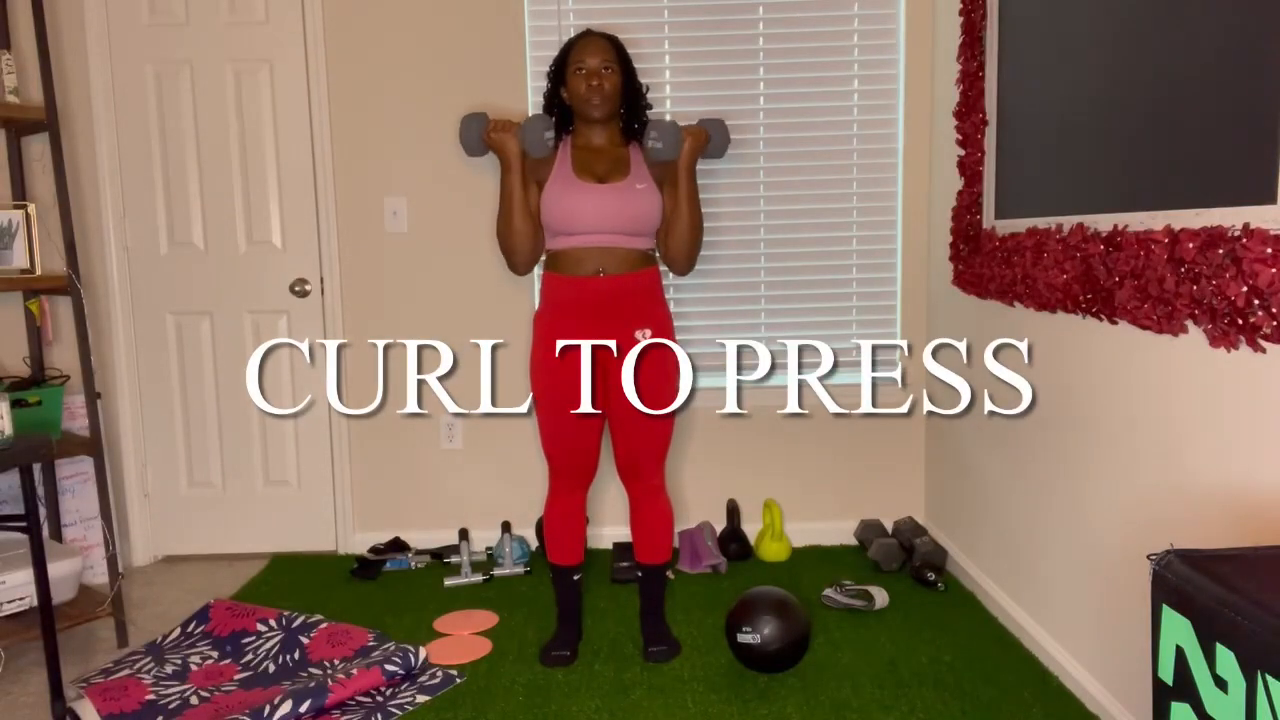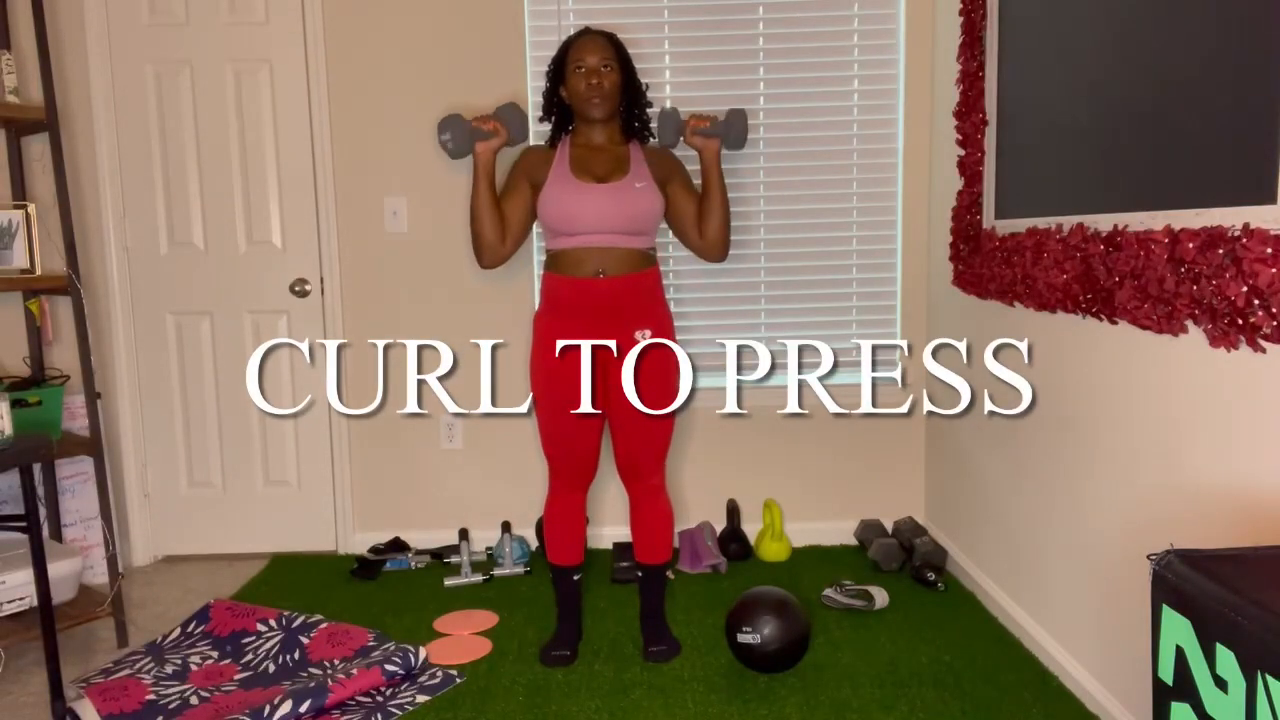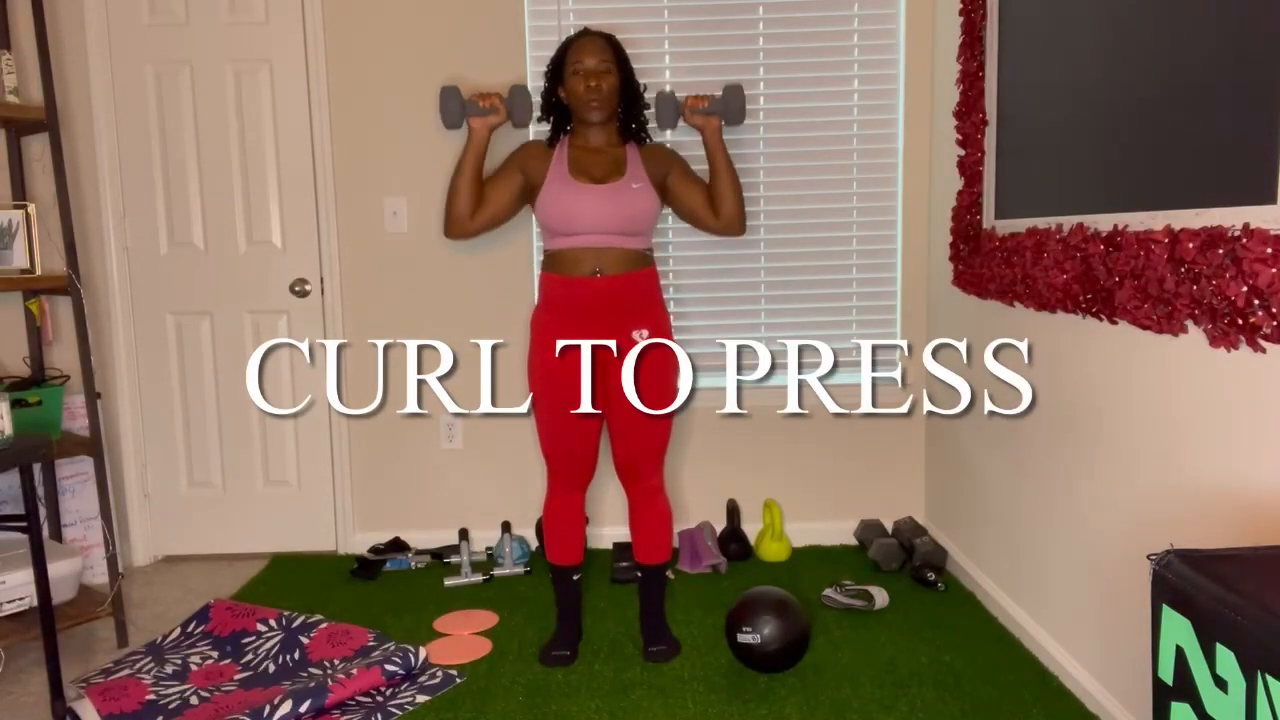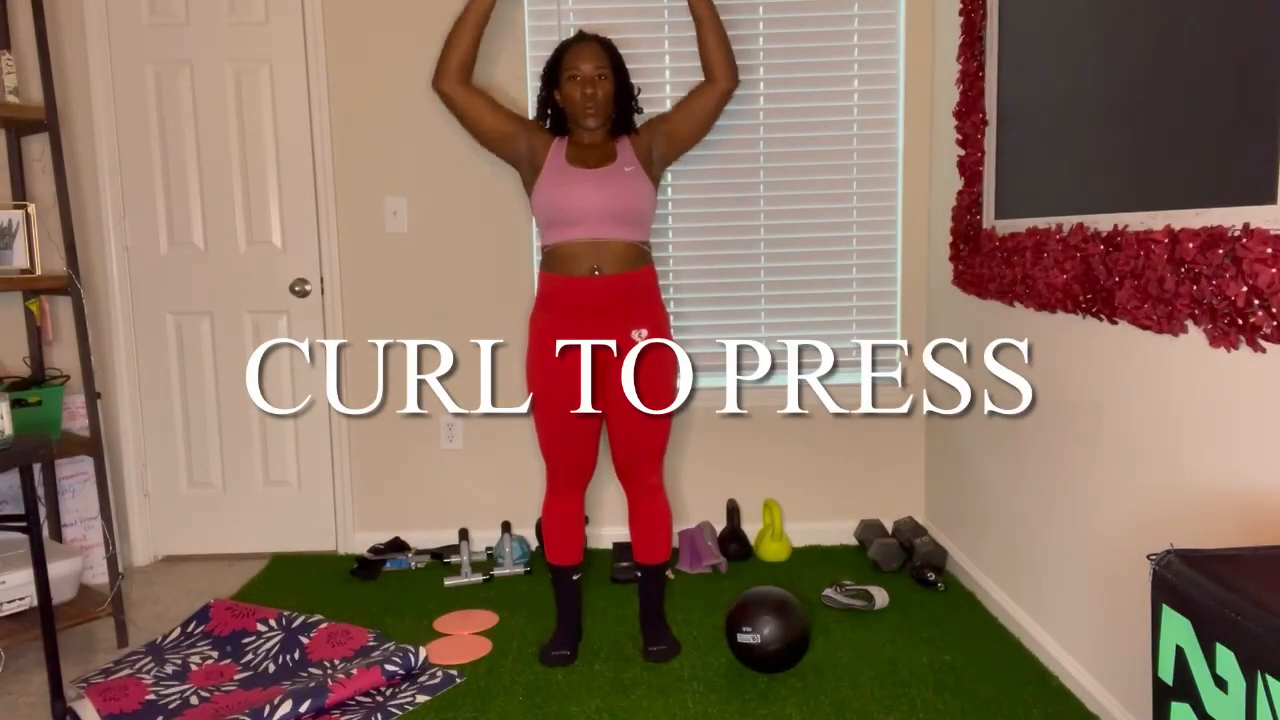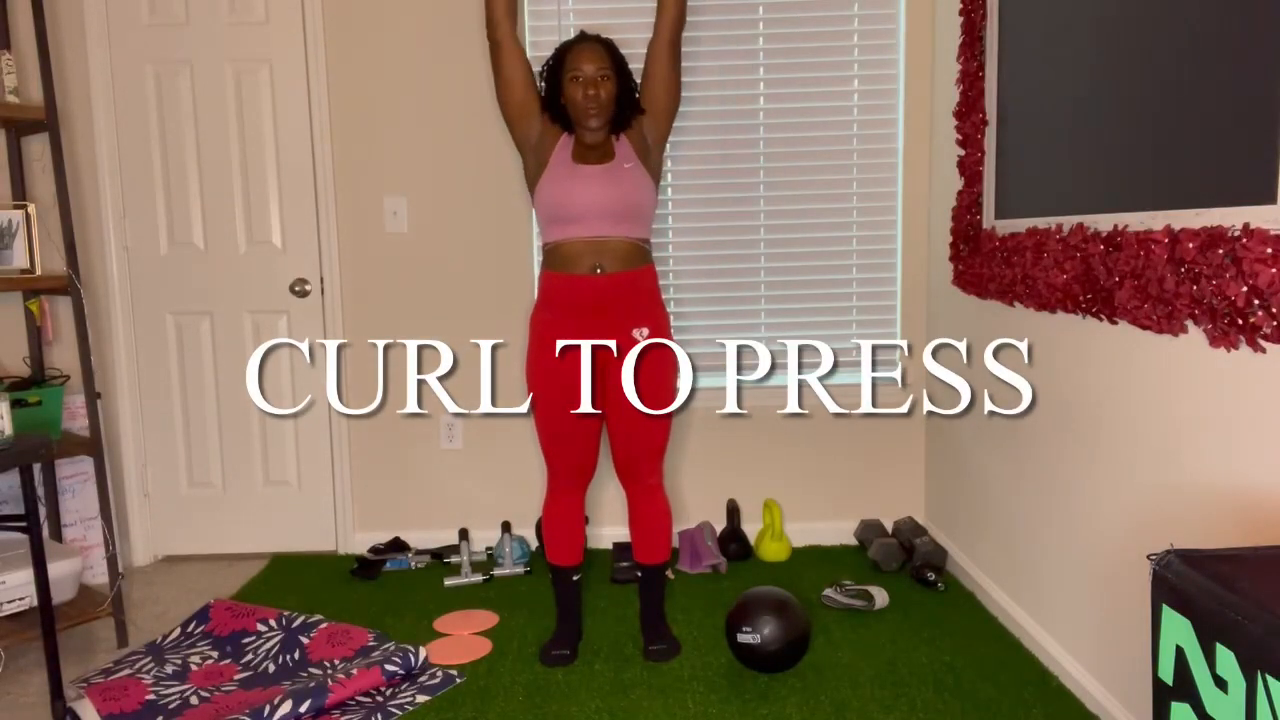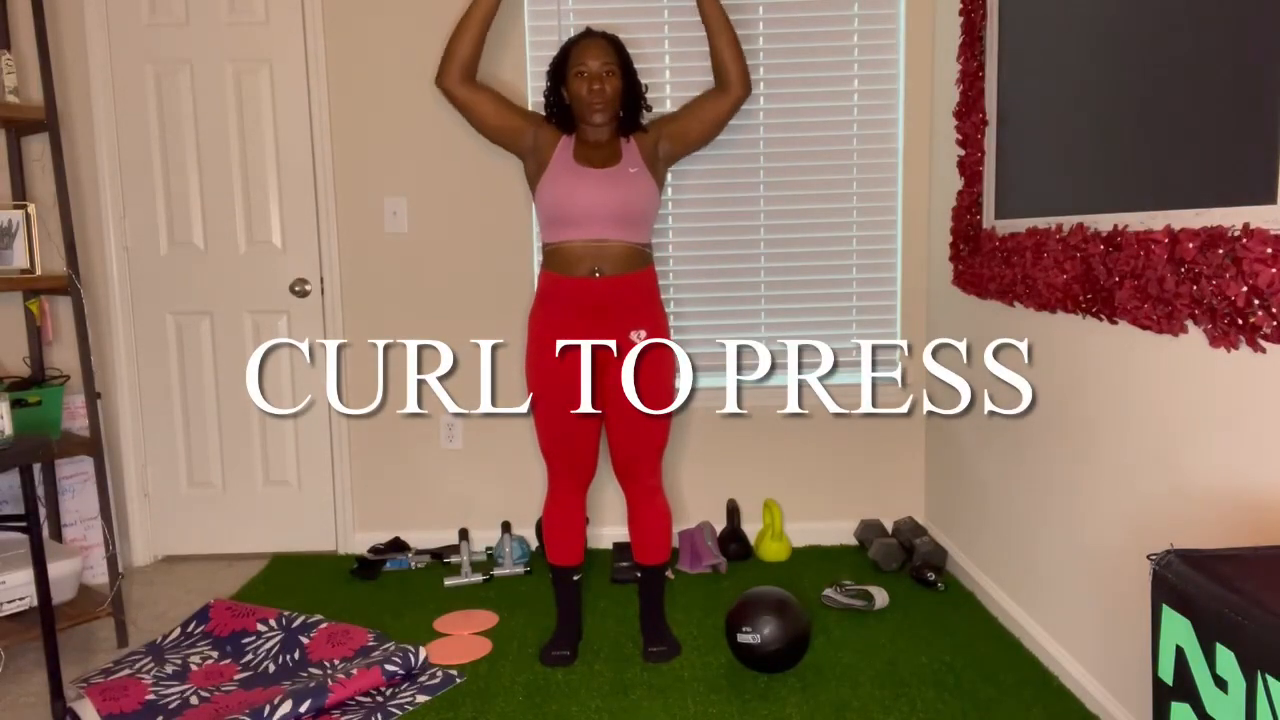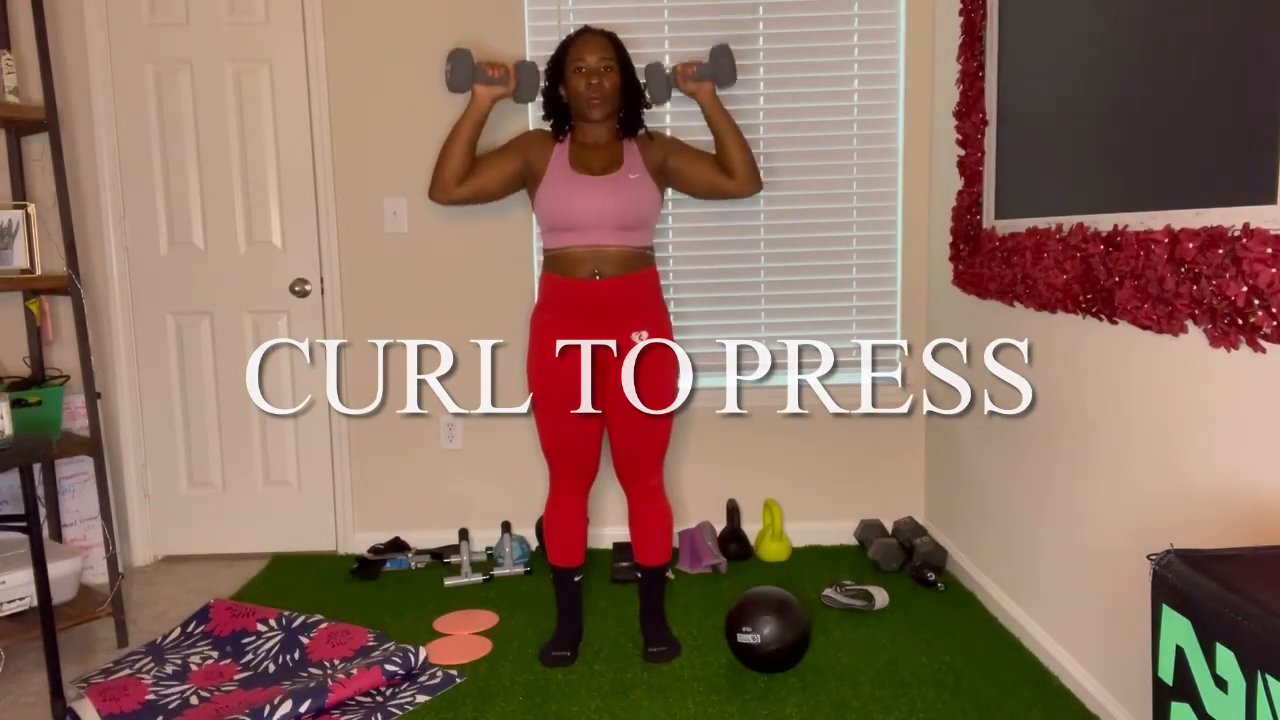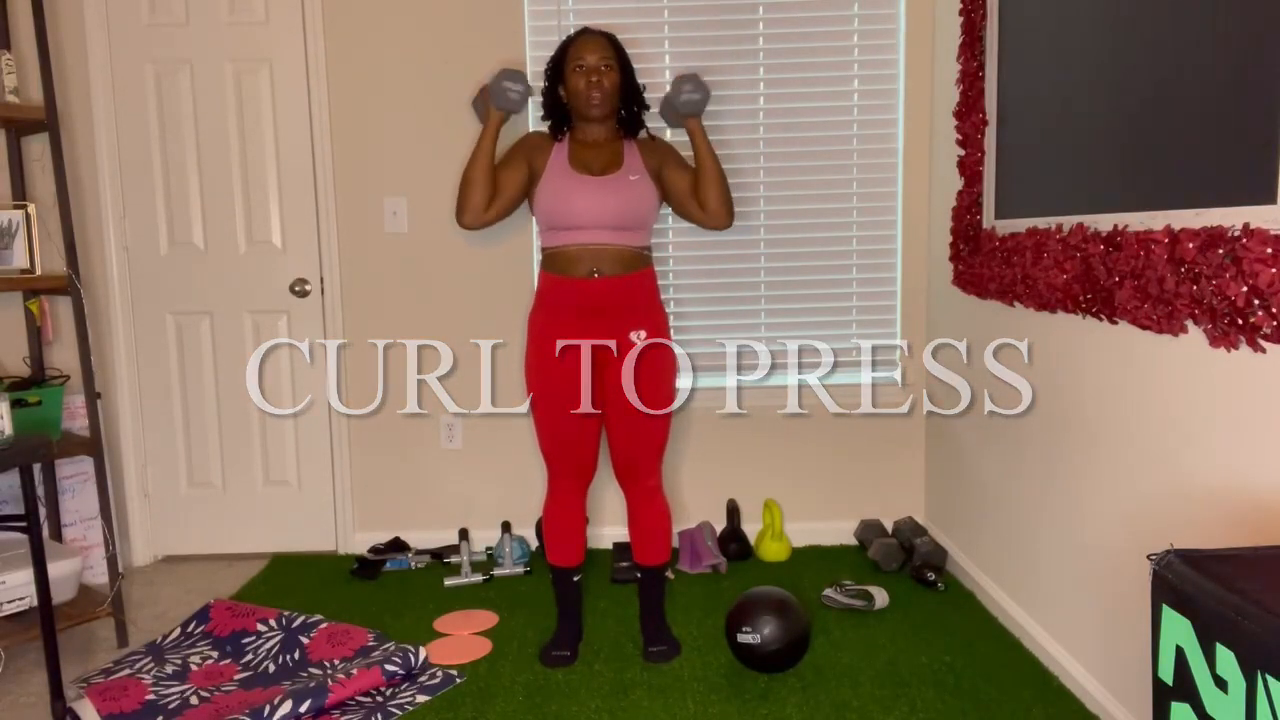
dt=0.4s
person 1, frame 1
left shoulder: (655, 162)
right shoulder: (540, 162)
left elbow: (681, 259)
right elbow: (519, 257)
left wrist: (686, 167)
right wrist: (510, 164)
left hip: (641, 328)
right hip: (564, 330)
left knee: (645, 477)
right knee: (567, 479)
left ankle: (653, 615)
right ankle: (568, 619)
person 1, frame 2
left shoulder: (657, 161)
right shoulder: (537, 163)
left elbow: (712, 244)
right elbow: (491, 250)
left wrist: (711, 158)
right wrist: (482, 161)
left hip: (641, 327)
right hip: (564, 330)
left knee: (645, 477)
right knee: (567, 480)
left ankle: (654, 615)
right ankle: (568, 619)
person 1, frame 3
left shoulder: (654, 160)
right shoulder: (535, 160)
left elbow: (729, 220)
right elbow: (460, 223)
left wrist: (712, 136)
right wrist: (477, 137)
left hip: (639, 327)
right hip: (562, 329)
left knee: (644, 477)
right knee: (566, 479)
left ankle: (653, 615)
right ankle: (568, 620)
person 1, frame 4
left shoulder: (648, 148)
right shoulder: (533, 150)
left elbow: (723, 82)
right elbow: (450, 84)
left hip: (638, 323)
right hip: (560, 326)
left knee: (644, 477)
right knee: (565, 480)
left ankle: (653, 615)
right ankle: (567, 619)
person 1, frame 5
left shoulder: (644, 141)
right shoulder: (541, 144)
left hip: (638, 321)
right hip: (561, 324)
left knee: (644, 477)
right knee: (566, 479)
left ankle: (654, 616)
right ankle: (567, 619)
person 1, frame 6
left shoulder: (652, 146)
right shoulder: (541, 145)
left elbow: (734, 87)
right elbow: (454, 78)
left hip: (637, 321)
right hip: (559, 323)
left knee: (643, 477)
right knee: (566, 480)
left ankle: (653, 616)
right ankle: (567, 620)
person 1, frame 7
left shoulder: (654, 153)
right shoulder: (537, 152)
left elbow: (743, 179)
right elbow: (447, 186)
left wrist: (707, 101)
right wrist: (480, 104)
left hip: (639, 323)
right hip: (561, 326)
left knee: (644, 477)
right knee: (568, 479)
left ankle: (653, 616)
right ankle: (568, 620)
person 1, frame 8
left shoulder: (651, 153)
right shoulder: (538, 151)
left elbow: (717, 214)
right elbow: (472, 213)
left wrist: (696, 129)
right wrist: (492, 125)
left hip: (636, 322)
right hip: (559, 325)
left knee: (642, 476)
right knee: (566, 479)
left ankle: (653, 616)
right ankle: (568, 620)
